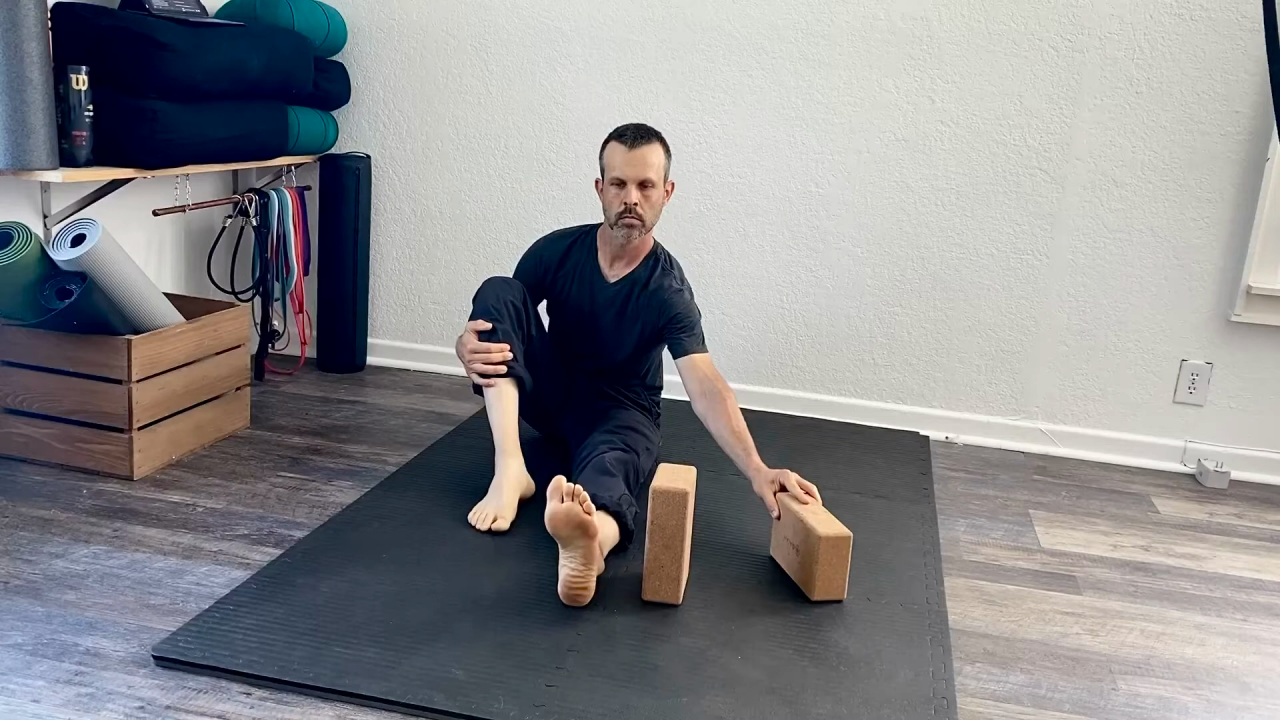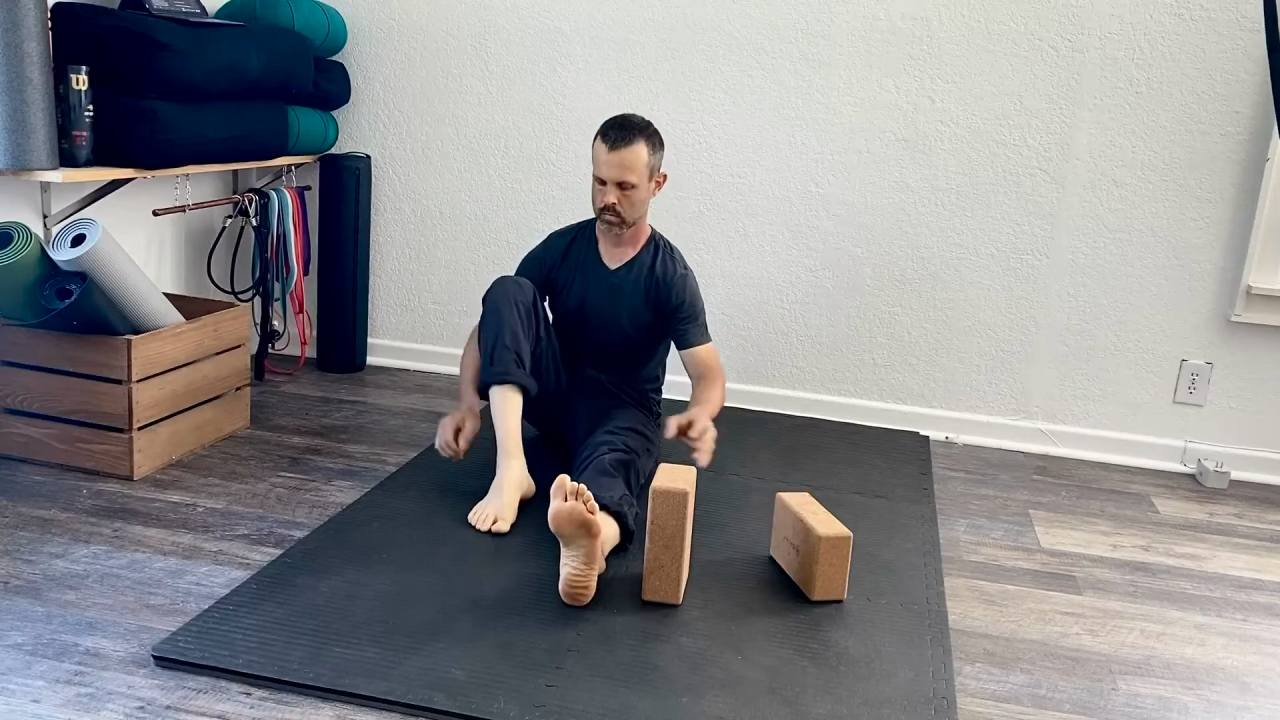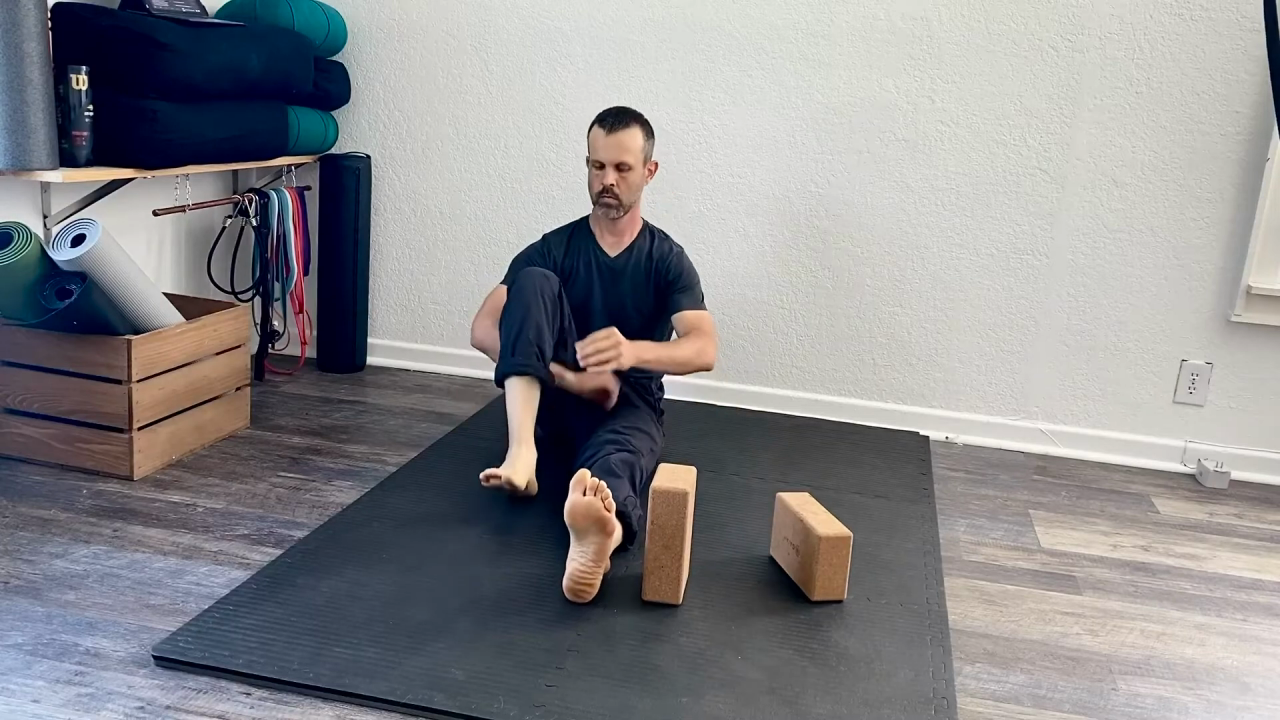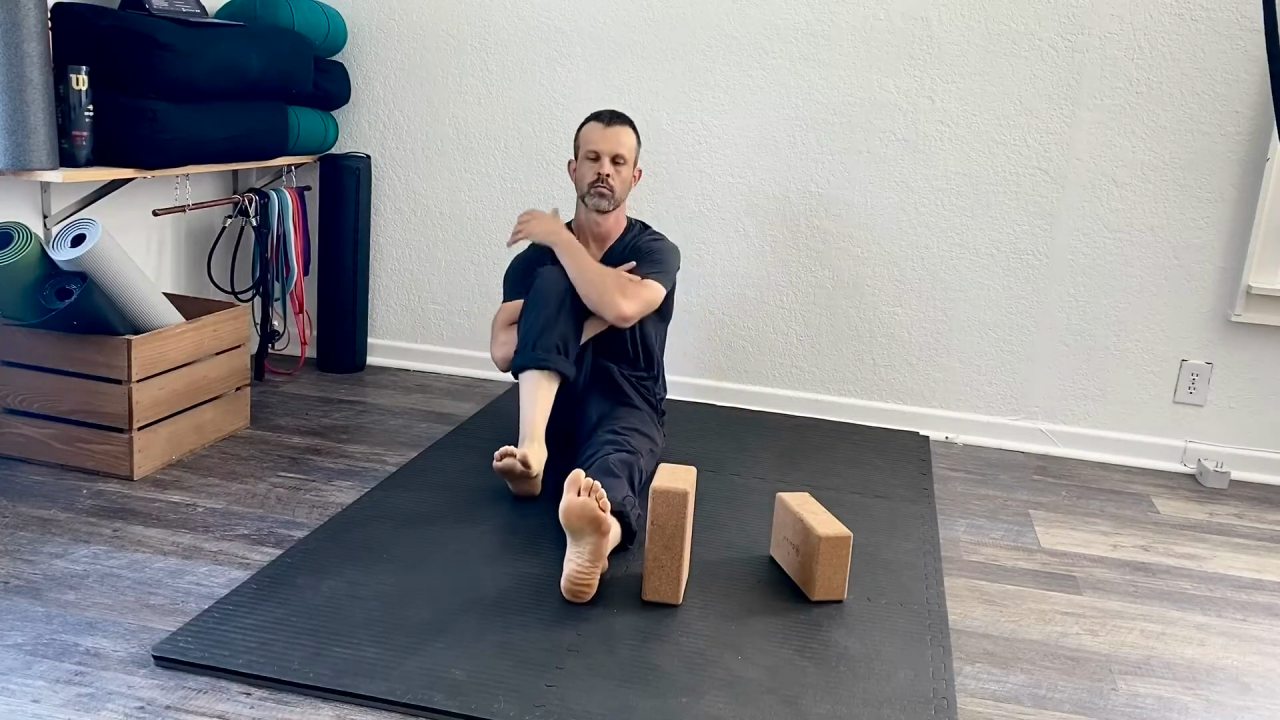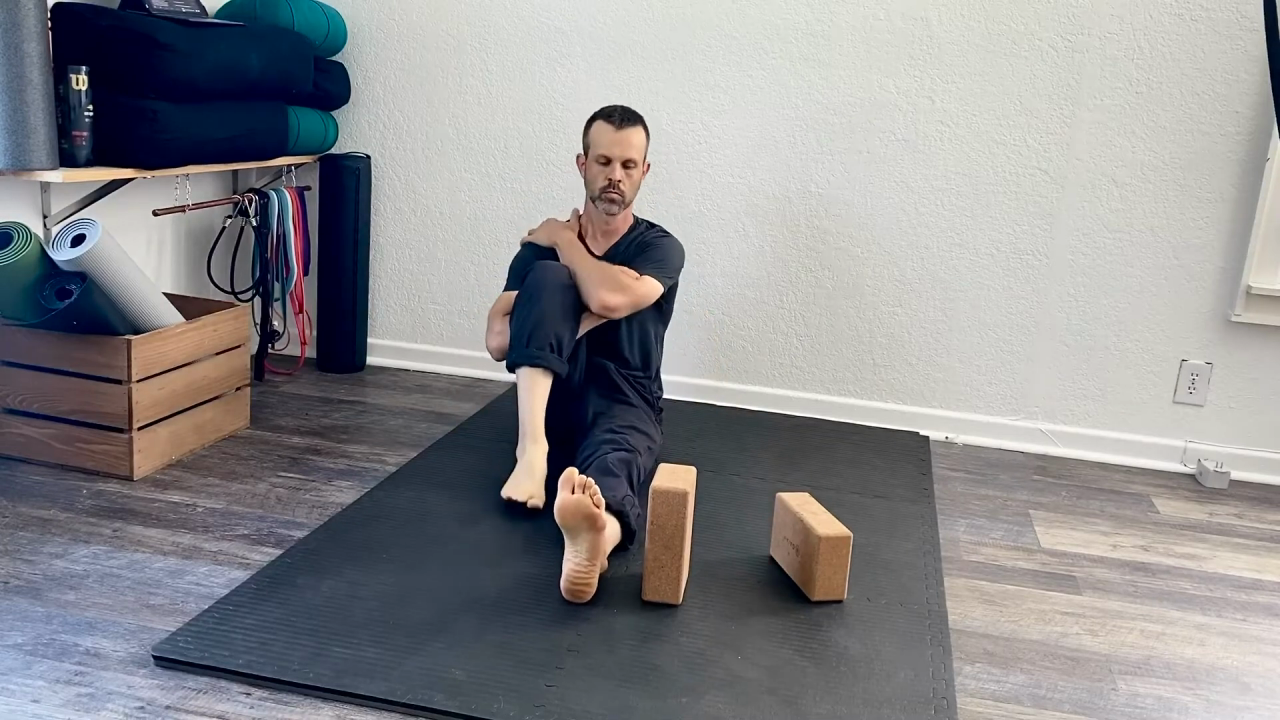
dt=0.5s
person 1, frame 1
left shoulder: (668, 289)
right shoulder: (556, 251)
left elbow: (706, 386)
right elbow: (498, 315)
left wrist: (756, 469)
right wrist: (470, 346)
left hip: (621, 408)
right hip: (551, 393)
left knee: (609, 465)
right knee: (497, 291)
left ankle: (589, 544)
right ankle: (509, 470)
person 1, frame 2
left shoulder: (670, 275)
right shoulder: (560, 249)
left elbow: (709, 375)
right elbow: (495, 322)
left wrist: (698, 417)
right wrist: (467, 406)
left hip: (623, 410)
right hip: (554, 393)
left knee: (606, 471)
right knee: (508, 291)
left ankle: (590, 544)
right ankle: (511, 471)
person 1, frame 3
left shoulder: (667, 259)
right shoulder: (553, 248)
left elbow: (705, 350)
right elbow: (483, 329)
left wrist: (632, 351)
right wrist: (559, 373)
left hip: (627, 406)
right hip: (555, 402)
left knee: (613, 468)
right knee: (535, 282)
left ankle: (596, 543)
right ankle: (522, 451)
person 1, frame 4
left shoulder: (655, 250)
right shoulder: (533, 258)
left elbow: (623, 308)
right elbow: (503, 351)
left wrist: (559, 237)
right wrist: (594, 318)
left hip: (627, 407)
right hip: (556, 402)
left knee: (611, 471)
right knee: (551, 285)
left ankle: (595, 541)
right ankle: (532, 448)
person 1, frame 5
left shoulder: (660, 247)
right shoulder: (540, 249)
left elbow: (610, 299)
right elbow: (497, 341)
left wrist: (564, 238)
right wrist: (590, 316)
left hip: (624, 406)
right hip: (555, 402)
left knee: (610, 467)
right knee: (548, 278)
left ankle: (593, 542)
right ankle: (532, 448)
